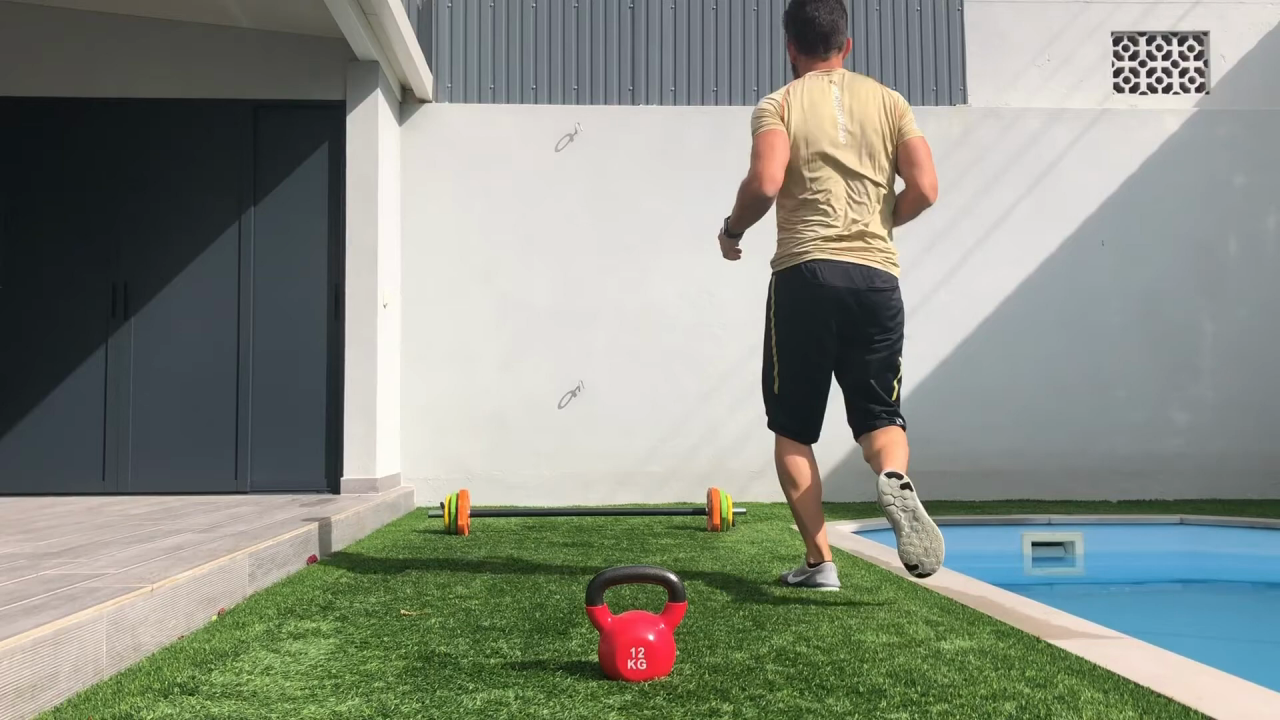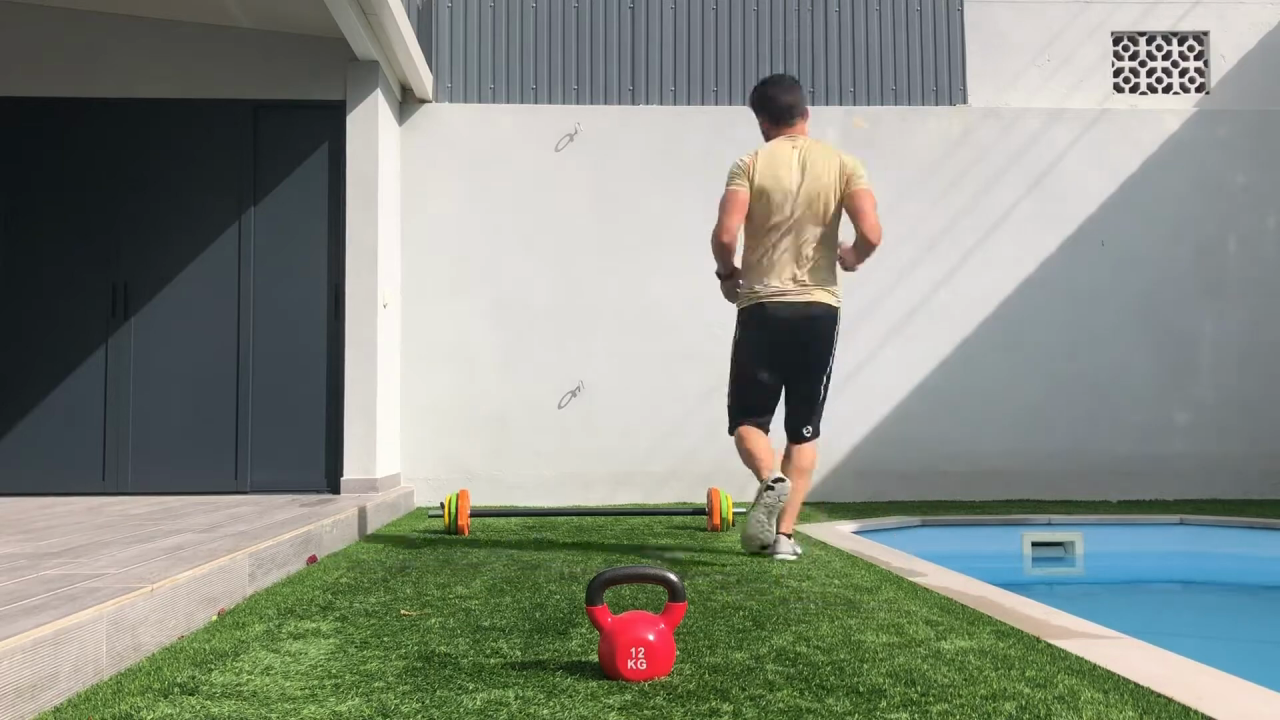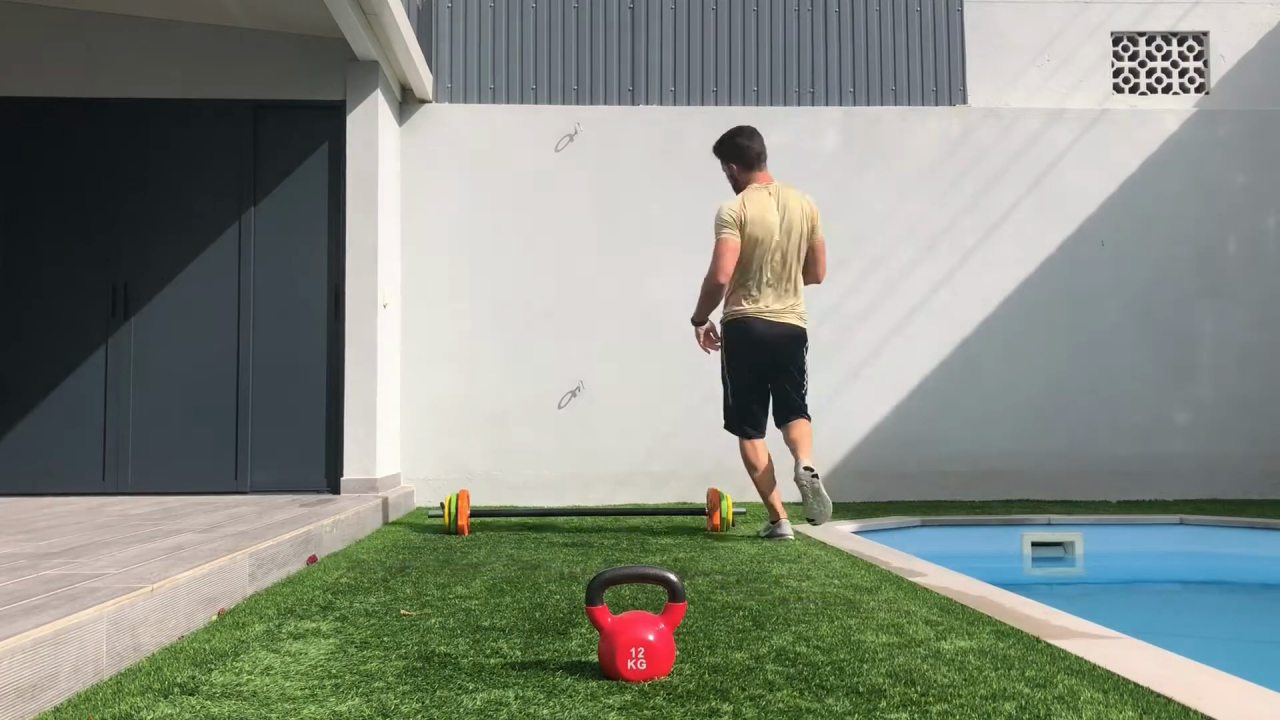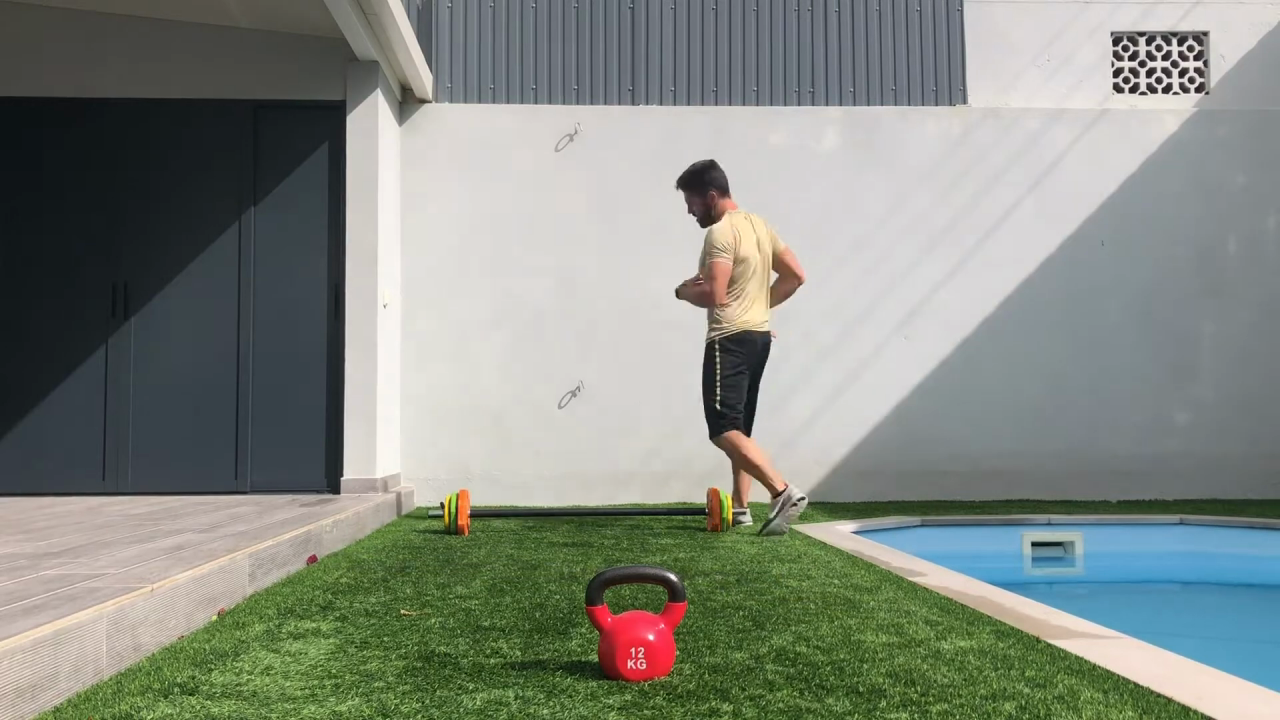
dt=0.2s
person 1, frame 1
left shoulder: (778, 106)
right shoulder: (886, 101)
left elbow: (765, 184)
right elbow: (924, 190)
left wrist: (731, 227)
left hip: (806, 277)
right hip: (876, 278)
left knee: (793, 432)
right knee: (878, 419)
left ankle: (821, 561)
right ankle: (896, 481)
person 1, frame 2
left shoulder: (750, 164)
right shoulder: (842, 164)
left elbow: (724, 238)
right elbow: (871, 235)
left wrist: (726, 272)
left hip: (763, 311)
right hip: (819, 312)
left knee: (746, 424)
right knee: (803, 433)
left ankle: (771, 483)
right ankle: (786, 535)
person 1, frame 3
left shoulder: (735, 210)
right shoulder: (803, 206)
left elbow: (720, 278)
right elbow: (817, 270)
left wrist: (699, 318)
left hip: (745, 329)
right hip: (790, 328)
left knee: (750, 431)
right knee: (795, 413)
left ankle: (778, 517)
right ankle: (806, 468)
person 1, frame 4
left shoulder: (719, 233)
right shoulder: (757, 225)
left elbow: (715, 295)
right elbow: (796, 275)
left wrist: (684, 291)
left hip: (730, 341)
right hip: (757, 337)
left knee: (726, 431)
right knee: (740, 426)
left ankle: (782, 492)
right ankle: (740, 508)
